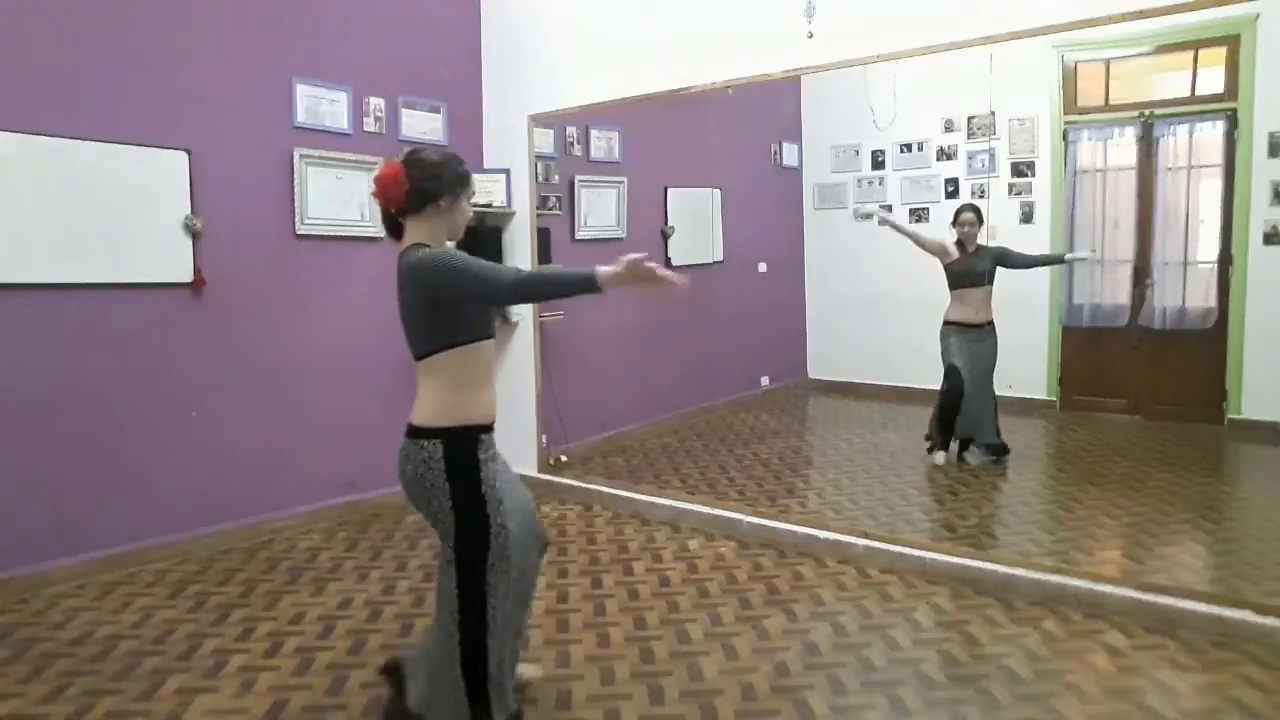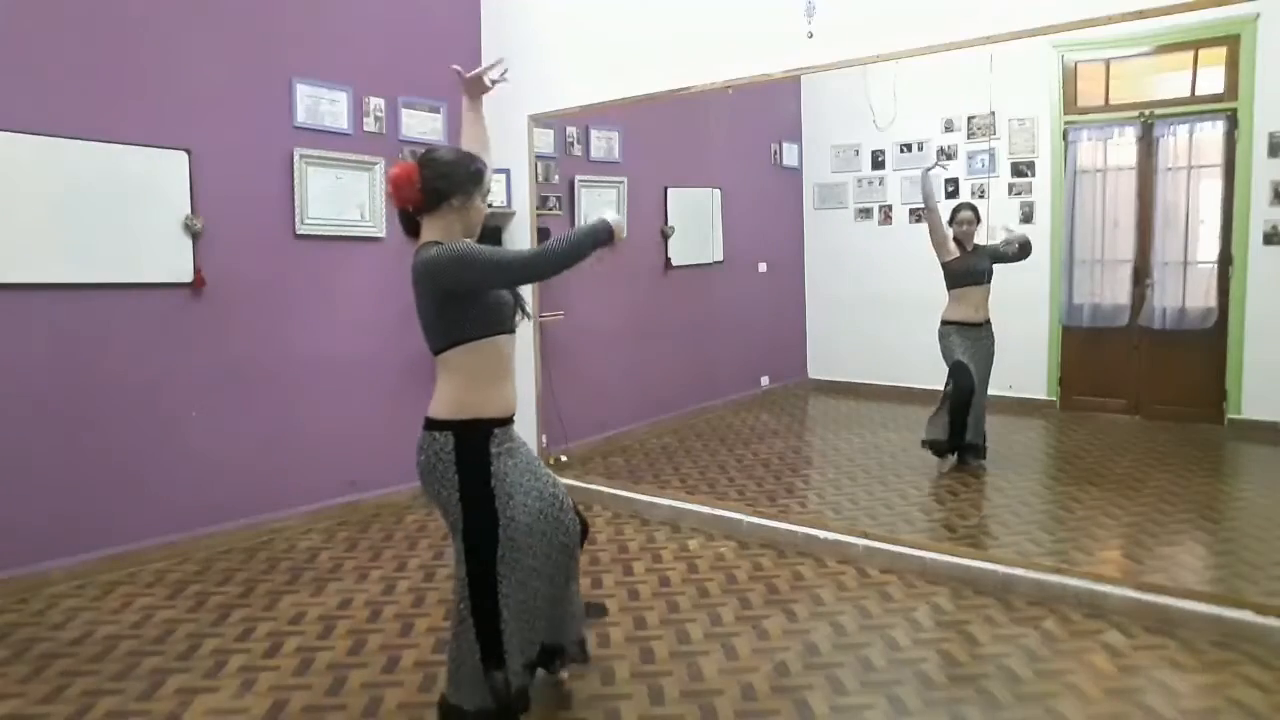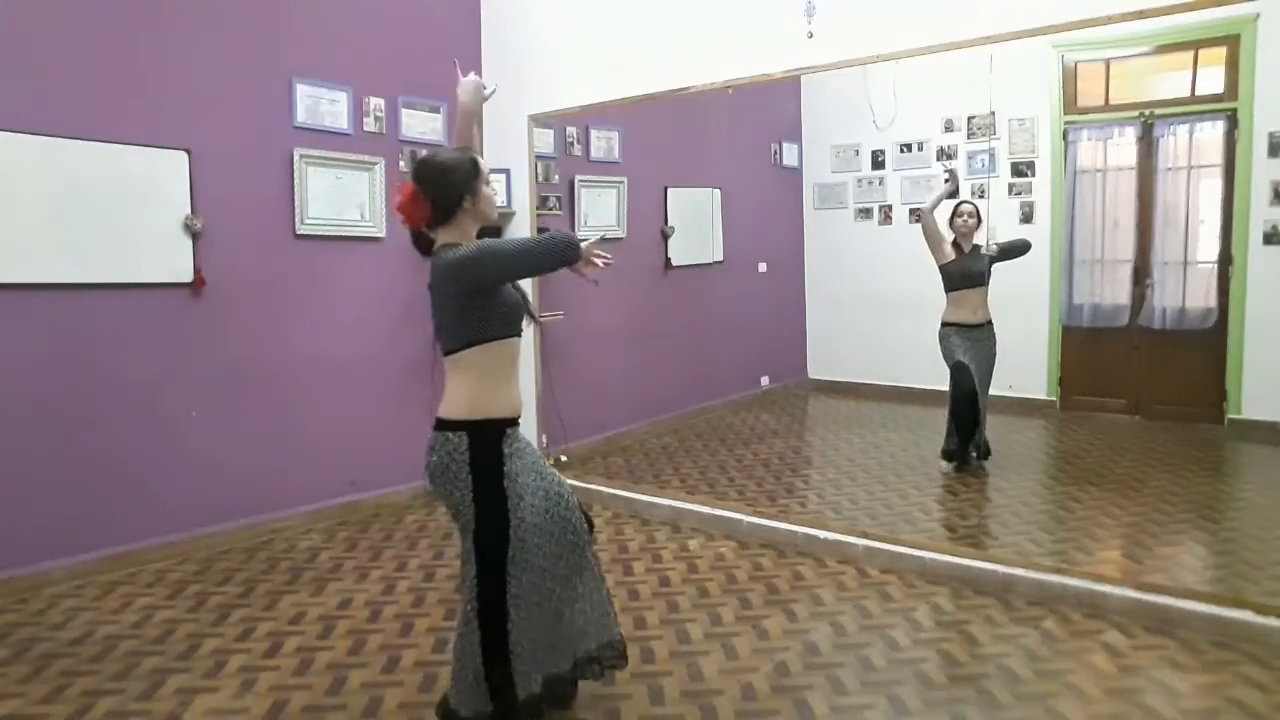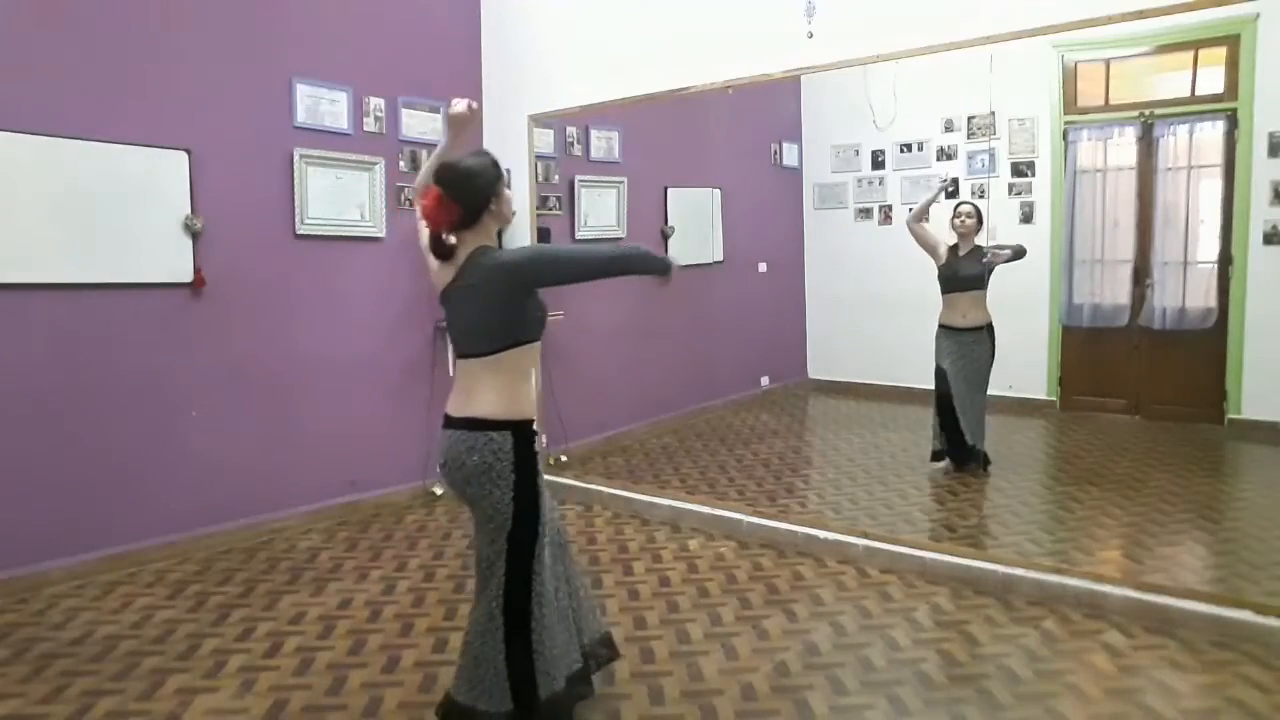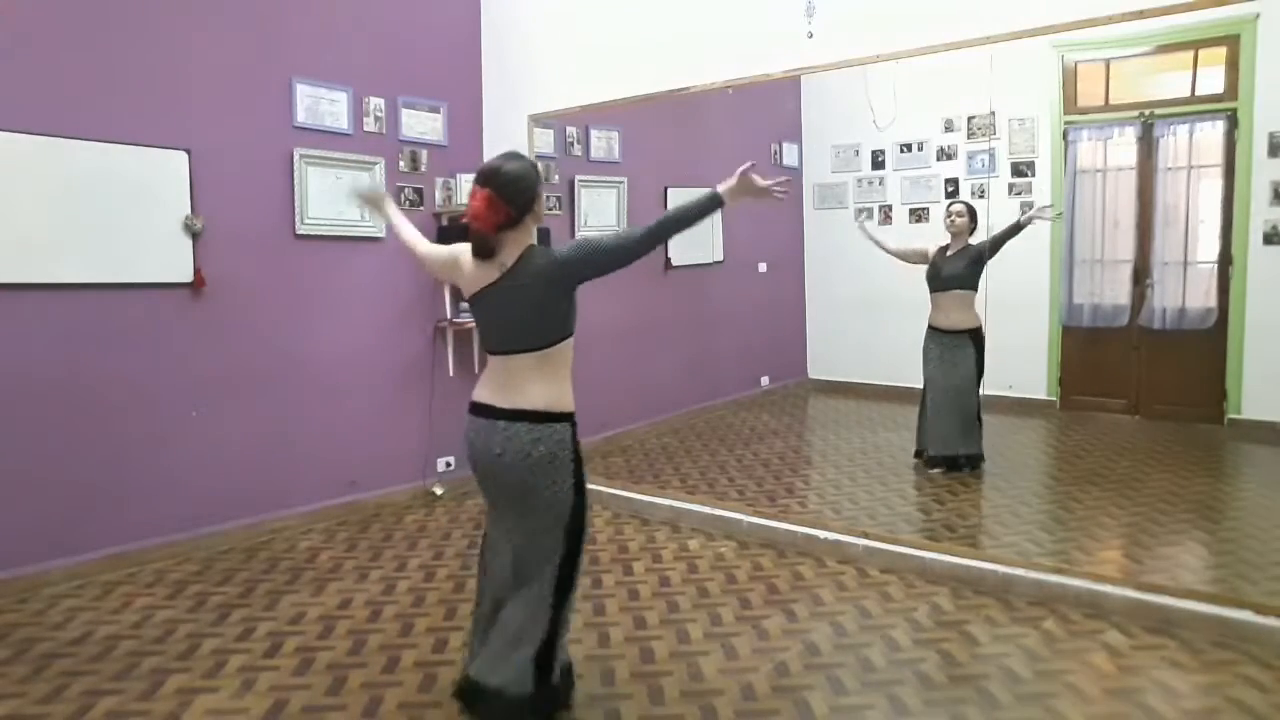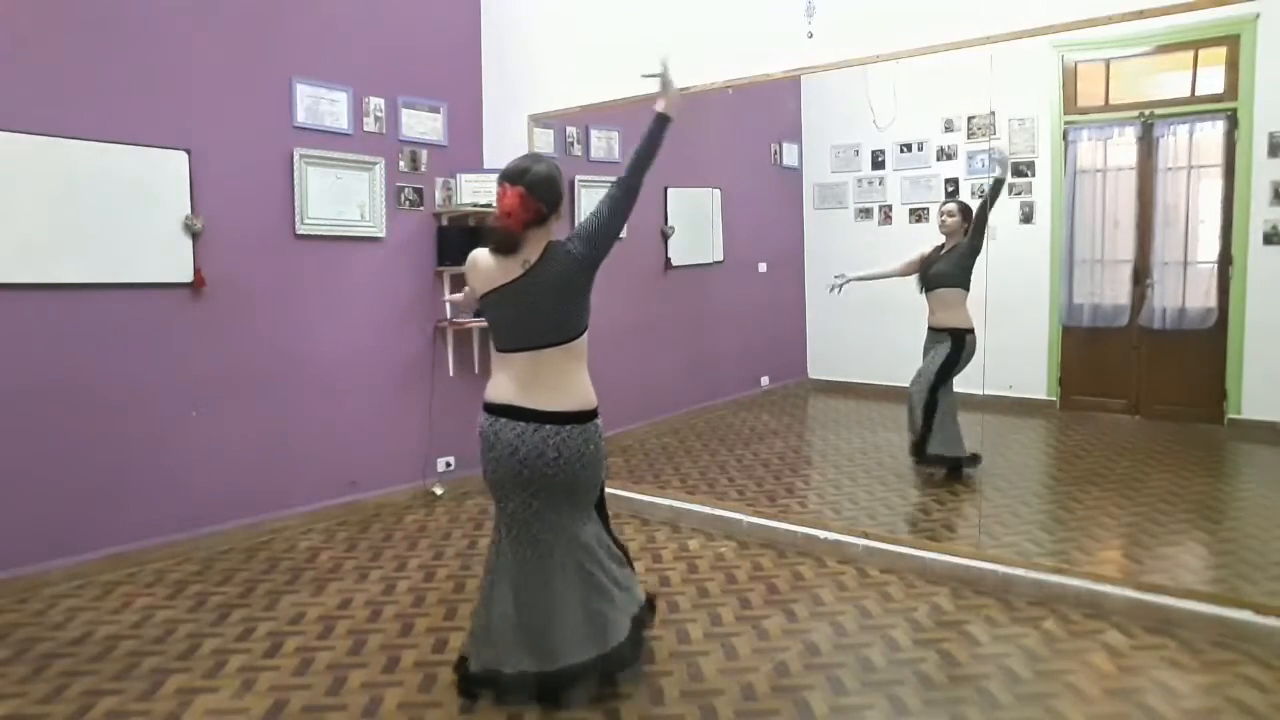
dt=0.4s
person 1, frame 1
left shoulder: (423, 260)
right shoulder: (431, 267)
right elbow: (513, 287)
right wrist: (608, 276)
left hip: (455, 444)
right hip: (449, 451)
left knee: (520, 541)
right knee: (478, 580)
person 1, frame 2
left shoulder: (453, 253)
right shoulder: (440, 263)
left elbow: (469, 165)
right elbow: (532, 263)
left wrist: (474, 103)
right wrist: (608, 230)
left hip: (493, 437)
right hip: (463, 443)
left knee: (554, 526)
right knee: (486, 568)
left ankle: (535, 650)
person 1, frame 3
left shoulder: (460, 257)
right shoulder: (462, 265)
left elbow: (456, 171)
right elbow: (560, 246)
left wrist: (466, 112)
right wrist: (577, 253)
left hip: (496, 438)
right hip: (473, 444)
left knee: (558, 526)
right knee: (496, 570)
person 1, frame 4
left shoulder: (445, 260)
right shoulder: (510, 267)
left elbow: (422, 196)
right elbow: (617, 259)
left wrist: (453, 136)
right wrist: (660, 262)
left hip: (465, 433)
right hip: (498, 442)
left knee: (525, 551)
right knee: (510, 572)
person 1, frame 5
left shoulder: (465, 265)
right shoulder: (556, 266)
left elbow: (418, 244)
right elbow: (646, 238)
left wrist: (386, 207)
right wrist: (725, 193)
left hip: (485, 428)
right hip: (541, 437)
left knee: (509, 553)
right knee: (546, 565)
person 1, frame 6
left shoulder: (480, 265)
right shoulder: (574, 261)
right elbow: (627, 189)
right wrist: (665, 113)
left hip: (502, 429)
right hip: (569, 432)
left knee: (519, 542)
right knee: (575, 534)
left ankle: (502, 667)
right ankle: (584, 659)
person 2, frame 1
left shoulder: (992, 253)
right shoulder: (947, 250)
left elbow: (1028, 261)
right elbow: (914, 236)
left wrist: (1066, 257)
right wrist: (886, 219)
left hip: (985, 332)
right hip: (955, 331)
left knee: (980, 388)
right knee: (955, 385)
left ankle: (967, 446)
right ankle: (941, 442)
person 2, frame 2
left shoulder: (987, 252)
right shoulder: (946, 248)
left elbow: (1021, 253)
right elbow: (930, 210)
left wrist: (1020, 240)
right wrist: (926, 175)
left hip: (983, 332)
right hip: (954, 330)
left knee: (976, 391)
right knee: (963, 384)
left ankle: (969, 448)
right ankle: (950, 446)
person 2, frame 3
left shoulder: (985, 252)
right shoulder: (943, 250)
left elbow: (1024, 245)
right elbow: (926, 213)
left wrist: (996, 250)
right wrist: (949, 187)
left hip: (984, 332)
right hip: (954, 332)
left knee: (978, 391)
right knee: (964, 386)
left ankle: (971, 449)
right ankle: (962, 449)
person 2, frame 4
left shoulder: (986, 254)
right shoulder: (941, 252)
left elbow: (1021, 250)
right elbow: (912, 221)
left wrist: (1005, 255)
right wrist: (937, 193)
left hip: (981, 335)
right hip: (948, 335)
left knee: (972, 394)
right knee: (946, 391)
left ankle: (970, 453)
right ankle: (957, 452)
person 2, frame 5
left shoulder: (977, 253)
right shoulder: (933, 254)
left elbow: (1001, 238)
right elbow: (893, 250)
left wrist: (1026, 219)
right wrist: (870, 234)
left hip: (968, 337)
right hip: (935, 337)
left knee: (965, 397)
right knee: (935, 395)
left ankle: (967, 456)
right ankle: (941, 456)
person 2, frame 6
left shoulder: (968, 250)
right shoulder: (932, 255)
left elbow: (984, 213)
right elbow: (893, 269)
left wrist: (999, 178)
right wrist: (853, 277)
left hip: (957, 337)
right hip: (934, 335)
left knee: (923, 388)
right knee: (936, 391)
left ankle: (943, 455)
right ankle: (945, 455)
